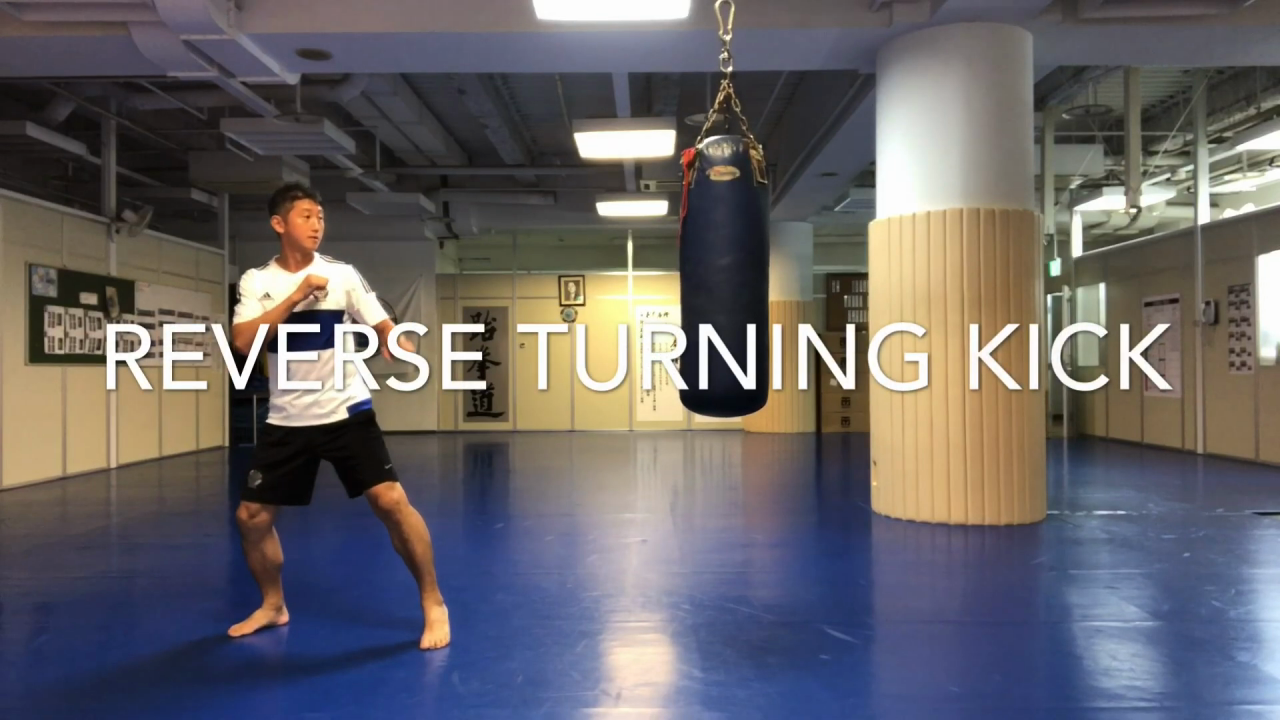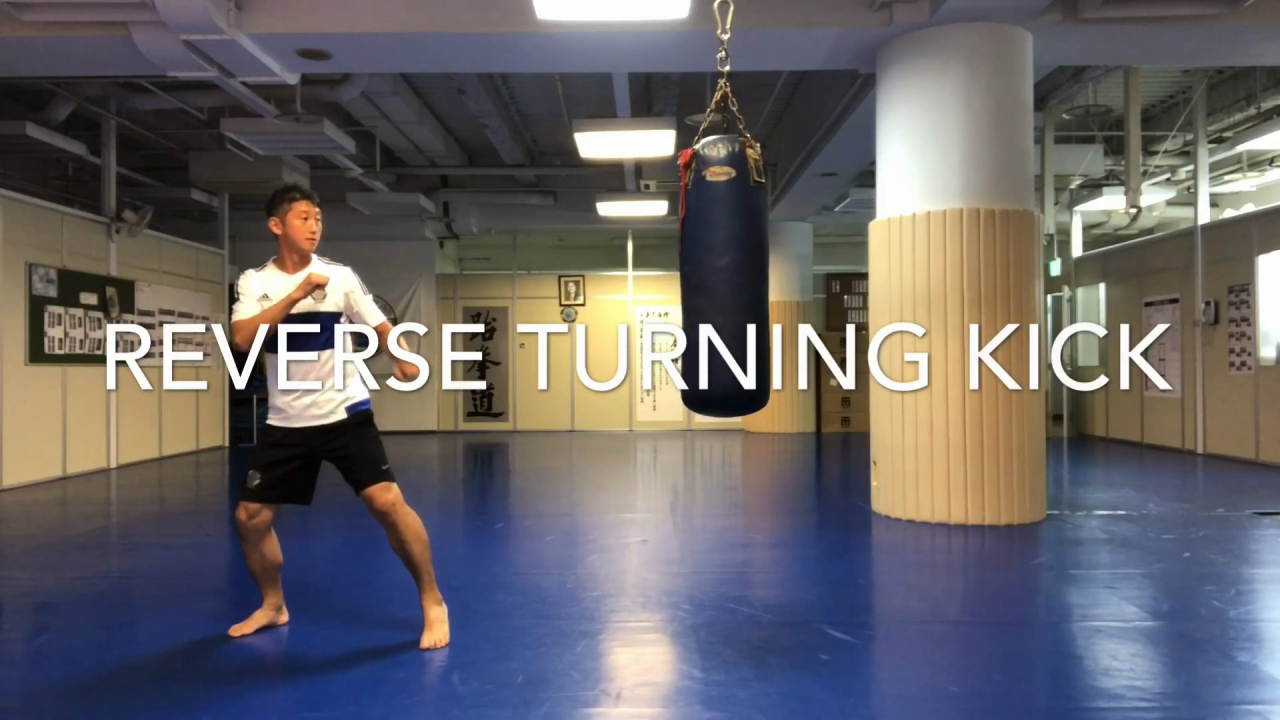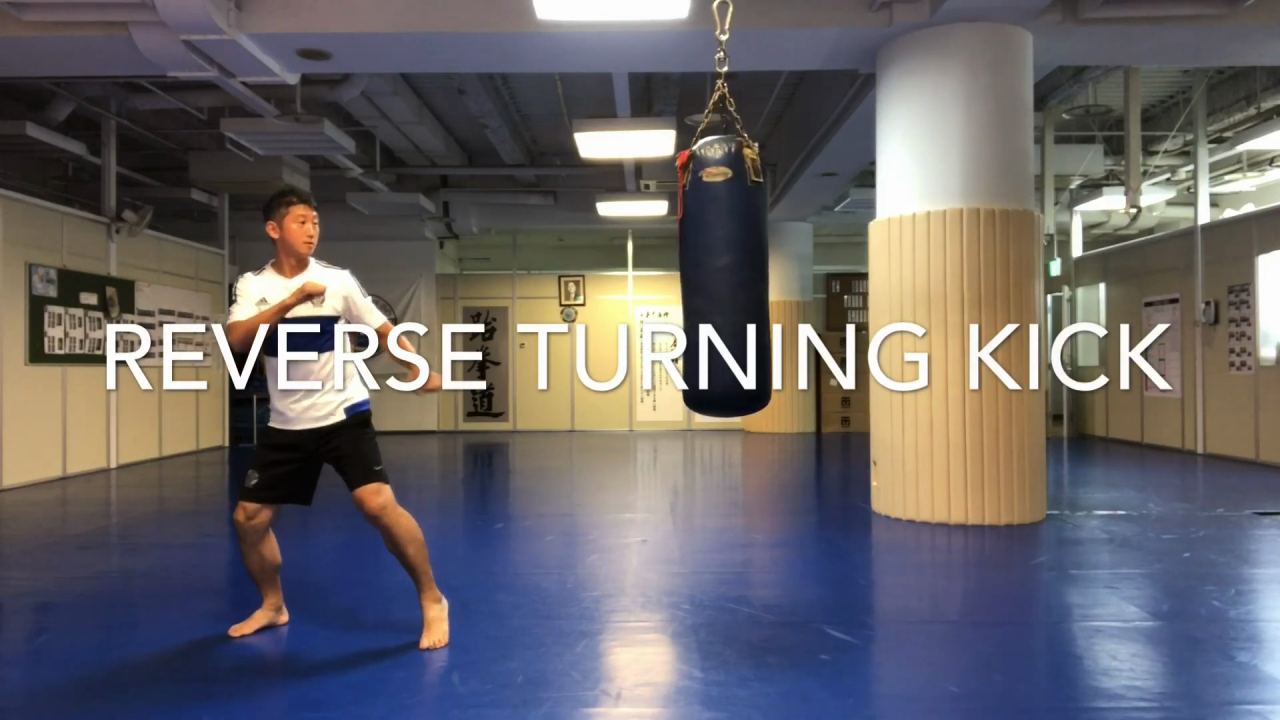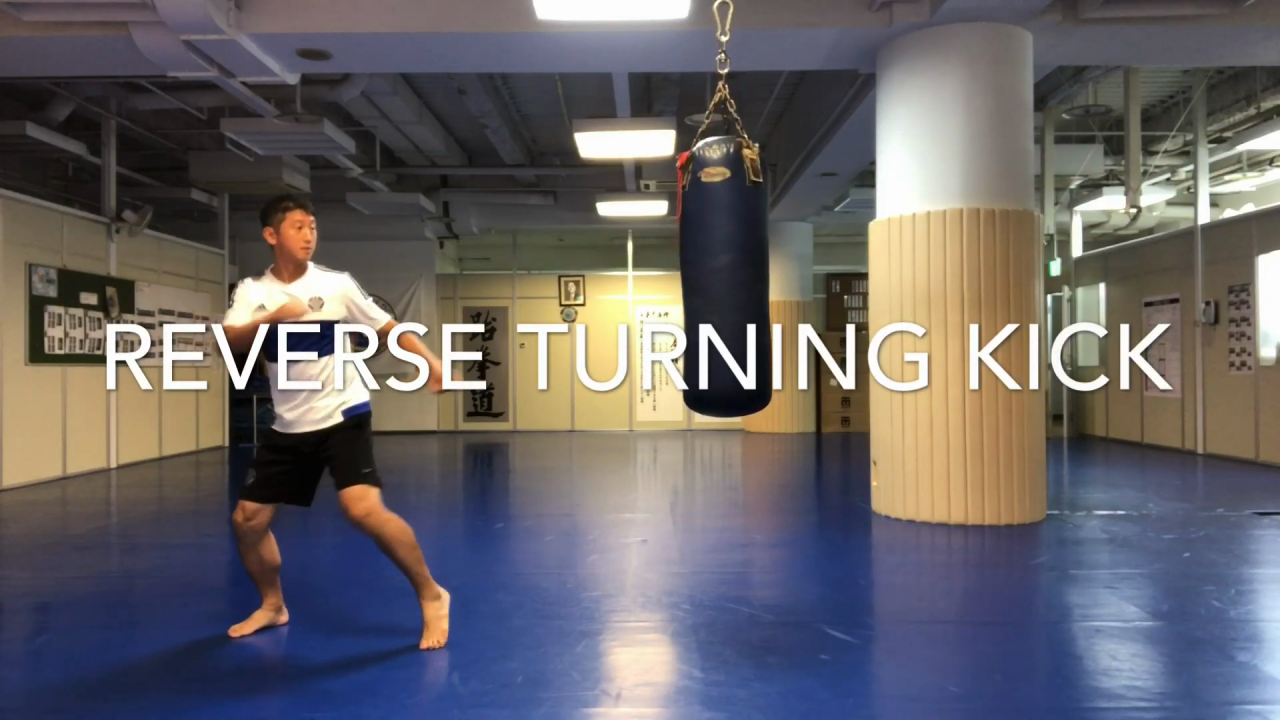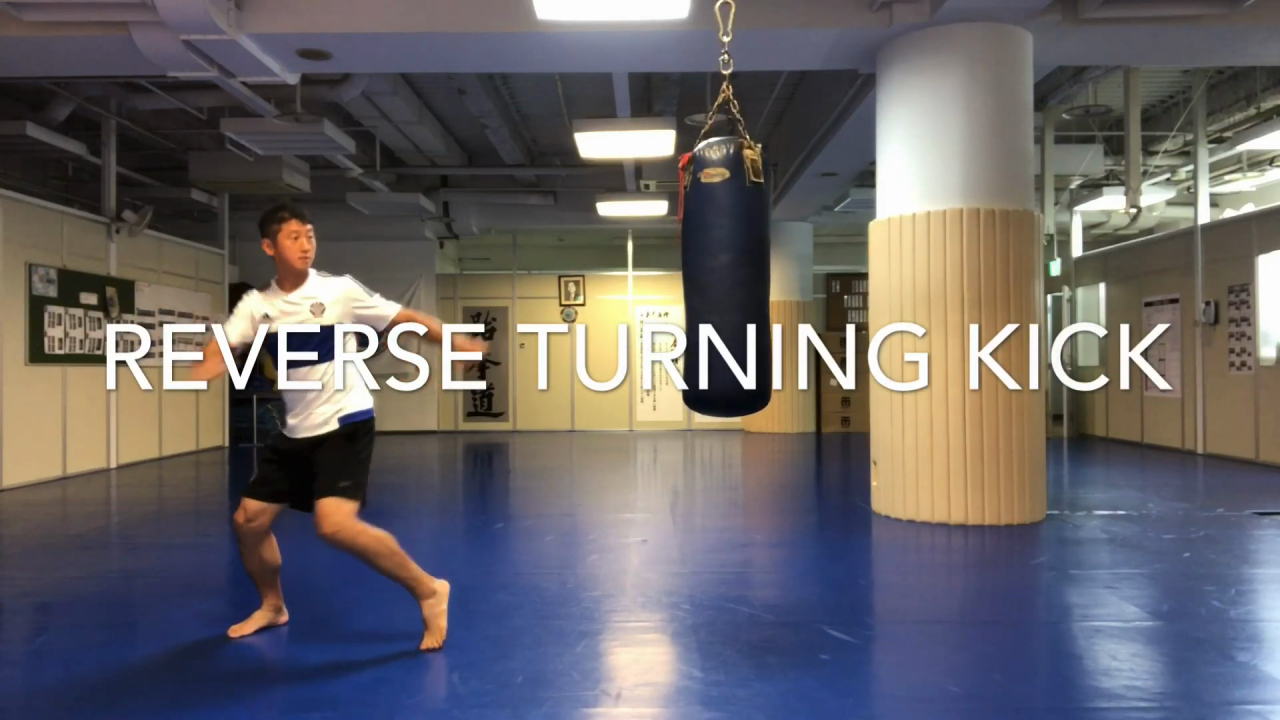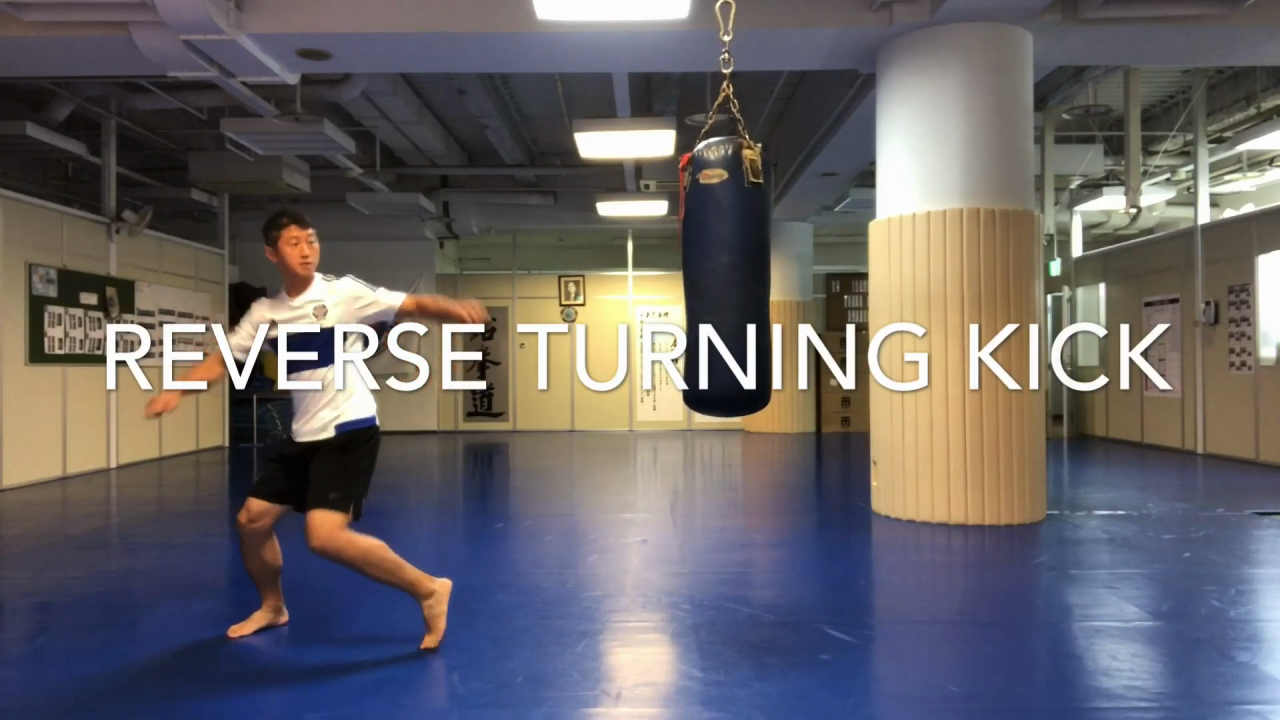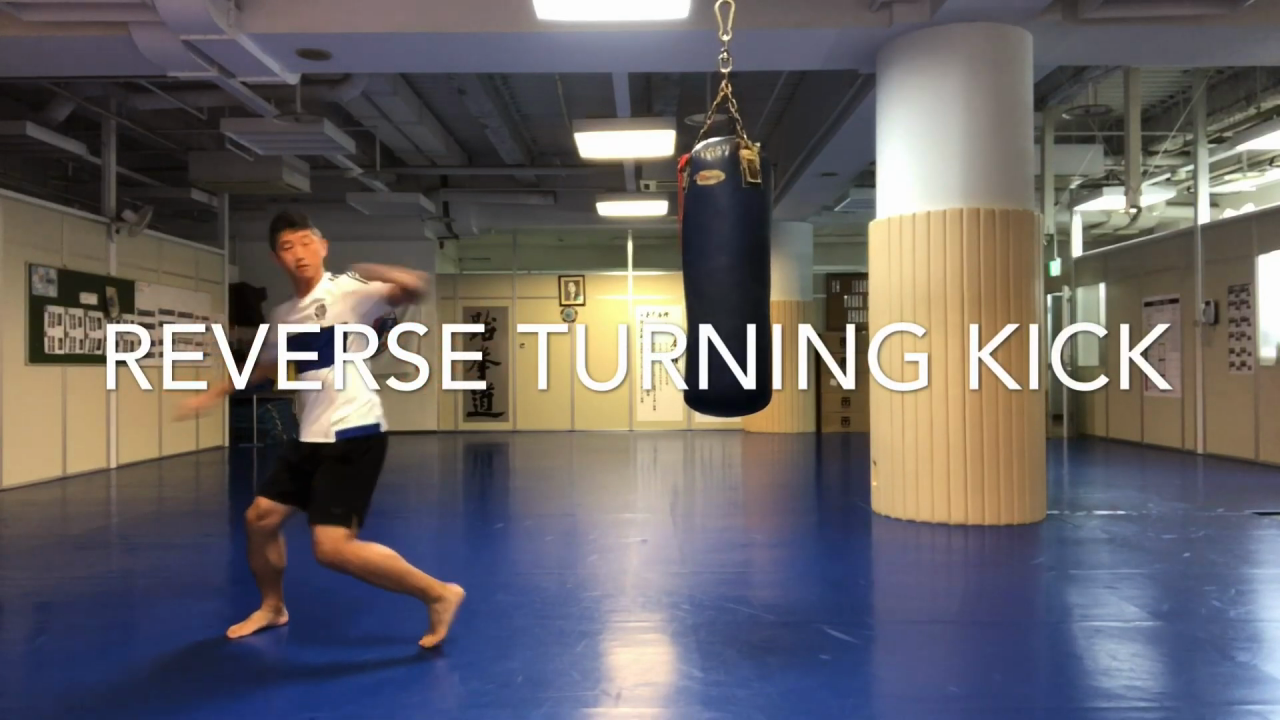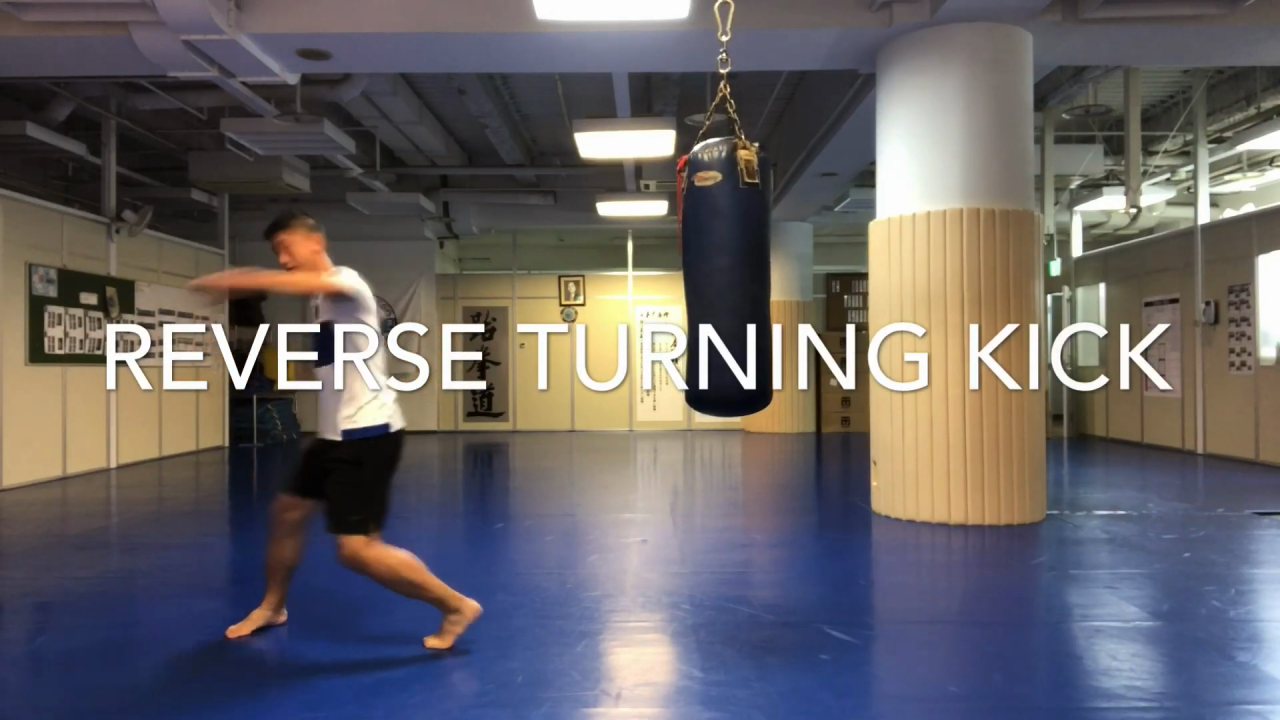
dt=0.3s
person 1, frame 1
left shoulder: (342, 274)
right shoulder: (256, 281)
left elbow: (381, 325)
right elbow: (243, 343)
left wrist: (396, 341)
right wrist: (296, 296)
left hip: (346, 412)
right hip: (286, 421)
left knee: (390, 500)
right knee: (252, 516)
left ankle: (433, 604)
right ankle: (273, 605)
person 1, frame 2
left shoulder: (340, 276)
right shoulder: (254, 282)
left elbow: (380, 326)
right elbow: (243, 339)
left wrist: (405, 359)
right wrist: (298, 293)
left hip: (345, 412)
right hip: (285, 422)
left knee: (386, 501)
right knee: (250, 517)
left ankle: (432, 602)
right ankle: (273, 605)
person 1, frame 3
left shoulder: (338, 280)
right shoulder: (252, 285)
left elbow: (382, 328)
right elbow: (236, 340)
left wrist: (419, 366)
right wrist: (291, 300)
left hip: (344, 414)
right hip: (286, 425)
left knee: (378, 503)
right knee: (249, 518)
left ankle: (432, 600)
right ankle: (273, 605)
person 1, frame 4
left shoulder: (337, 285)
right shoulder: (251, 291)
left elbow: (389, 329)
right elbow: (226, 341)
left wrist: (435, 364)
right wrist: (268, 321)
left hip: (343, 416)
right hip: (288, 428)
left knee: (363, 508)
right knee: (247, 518)
left ankle: (430, 596)
right ankle: (272, 605)
person 1, frame 5
left shoulder: (340, 290)
right shoulder: (255, 304)
left elbow: (405, 318)
right elbow: (218, 348)
left wrist: (458, 342)
right wrist: (206, 366)
left hip: (346, 424)
right hip: (295, 433)
left knee: (335, 524)
right knee: (248, 520)
left ankle: (428, 590)
right ankle: (272, 605)
person 1, frame 6
left shoulder: (344, 292)
right shoulder: (264, 312)
left elbow: (413, 304)
right elbow: (225, 360)
left wrist: (455, 310)
right wrist: (176, 392)
left hip: (350, 431)
right hip: (303, 437)
left knee: (326, 536)
right knee: (252, 520)
left ankle: (428, 590)
right ankle: (272, 606)
person 1, frame 7
left shoulder: (347, 290)
right shoulder: (284, 314)
left elbow: (407, 292)
right elbow: (262, 367)
left wrist: (397, 278)
right wrist: (213, 394)
left hip: (354, 437)
right hip: (310, 439)
left knee: (333, 547)
right knee: (260, 518)
left ankle: (439, 594)
right ankle: (272, 607)
person 1, frame 8
left shoulder: (345, 283)
right shoulder: (327, 297)
left elbow: (310, 281)
left wrist: (239, 279)
left hip: (366, 433)
right hip: (336, 433)
left knee: (357, 549)
right knee: (288, 512)
left ankle: (459, 608)
right ankle: (272, 606)
